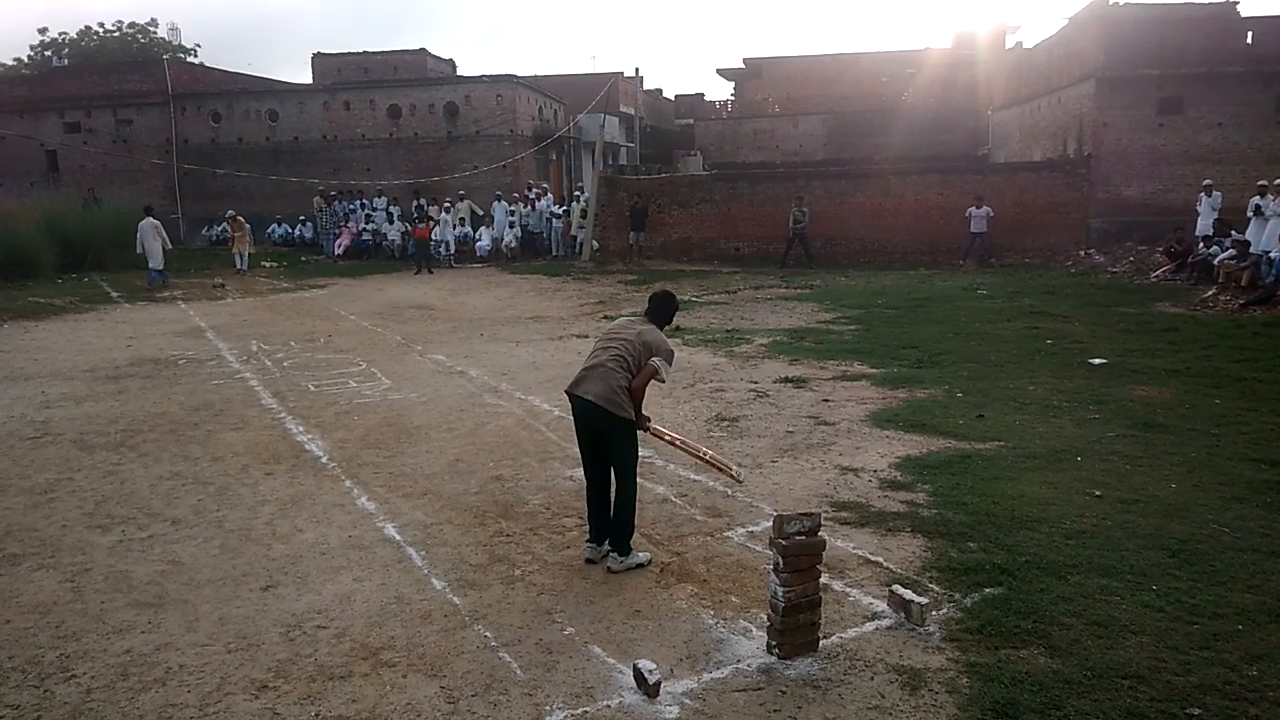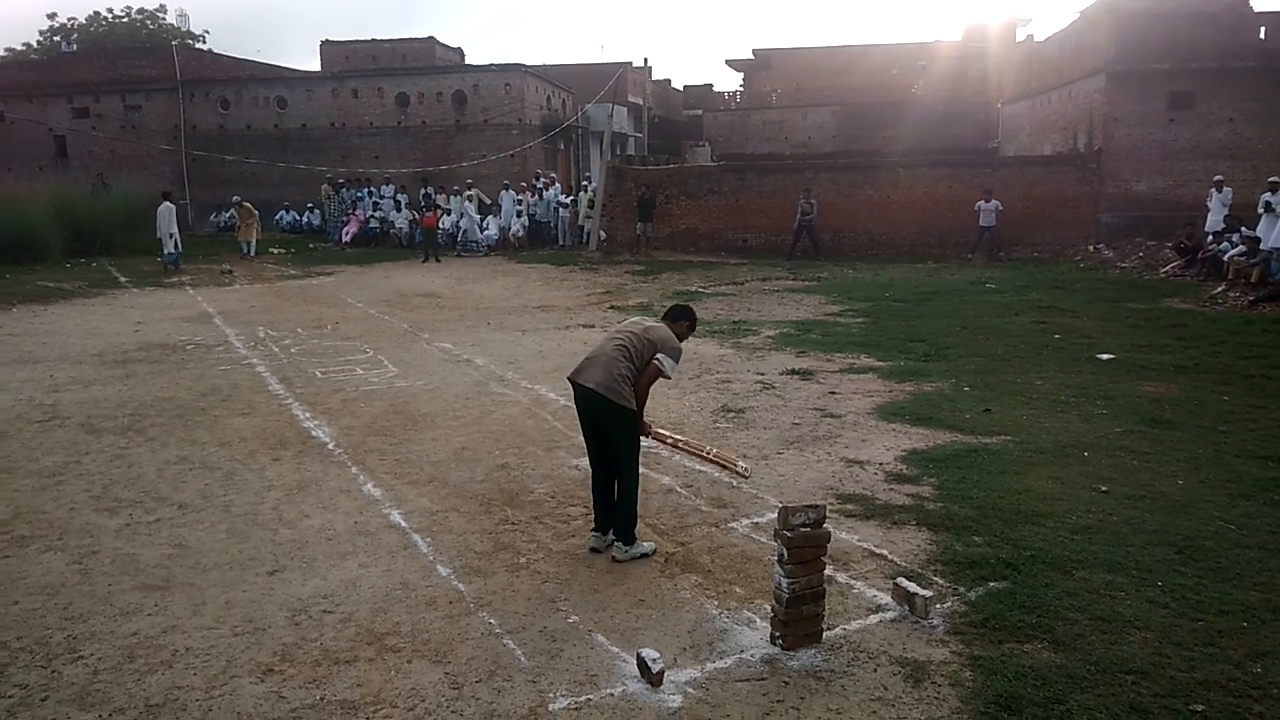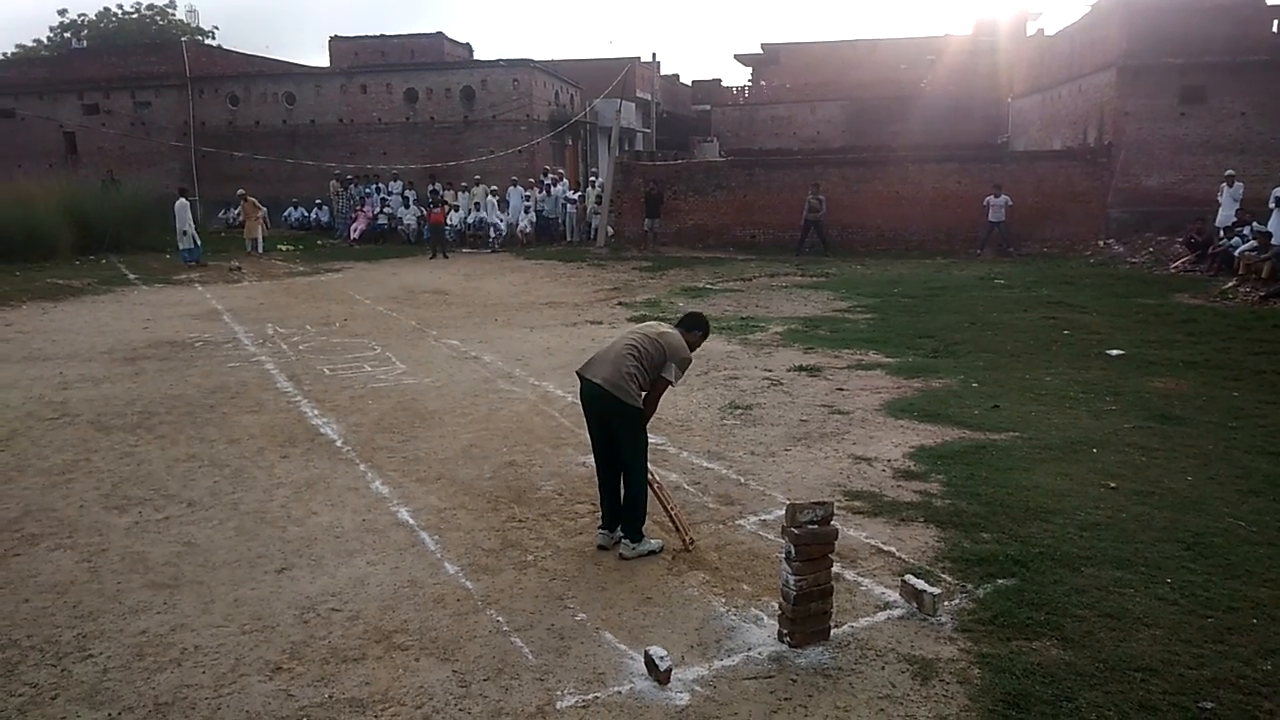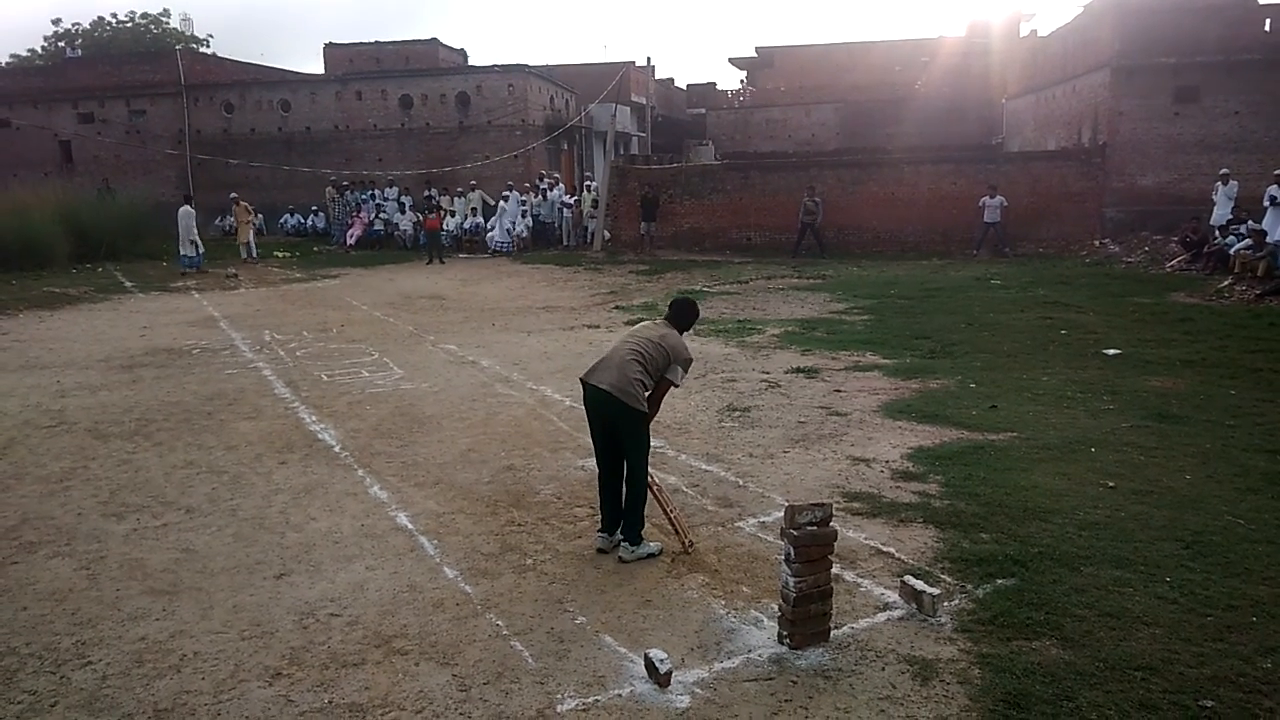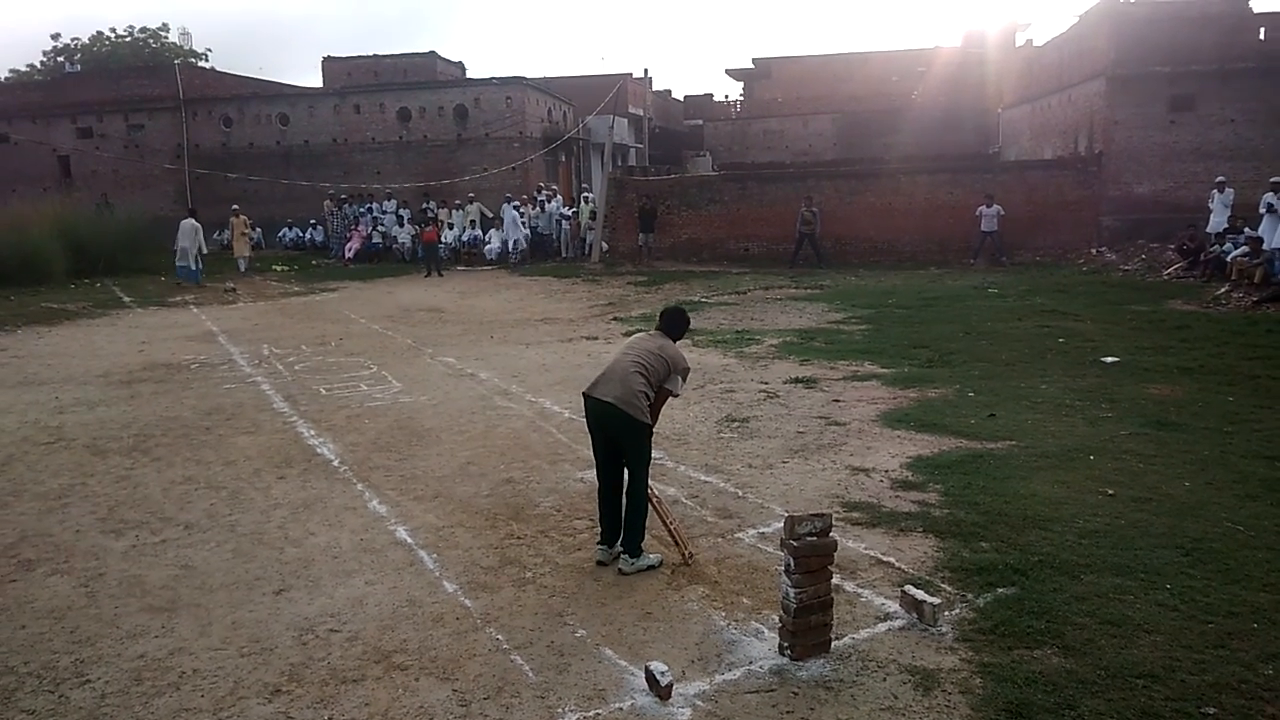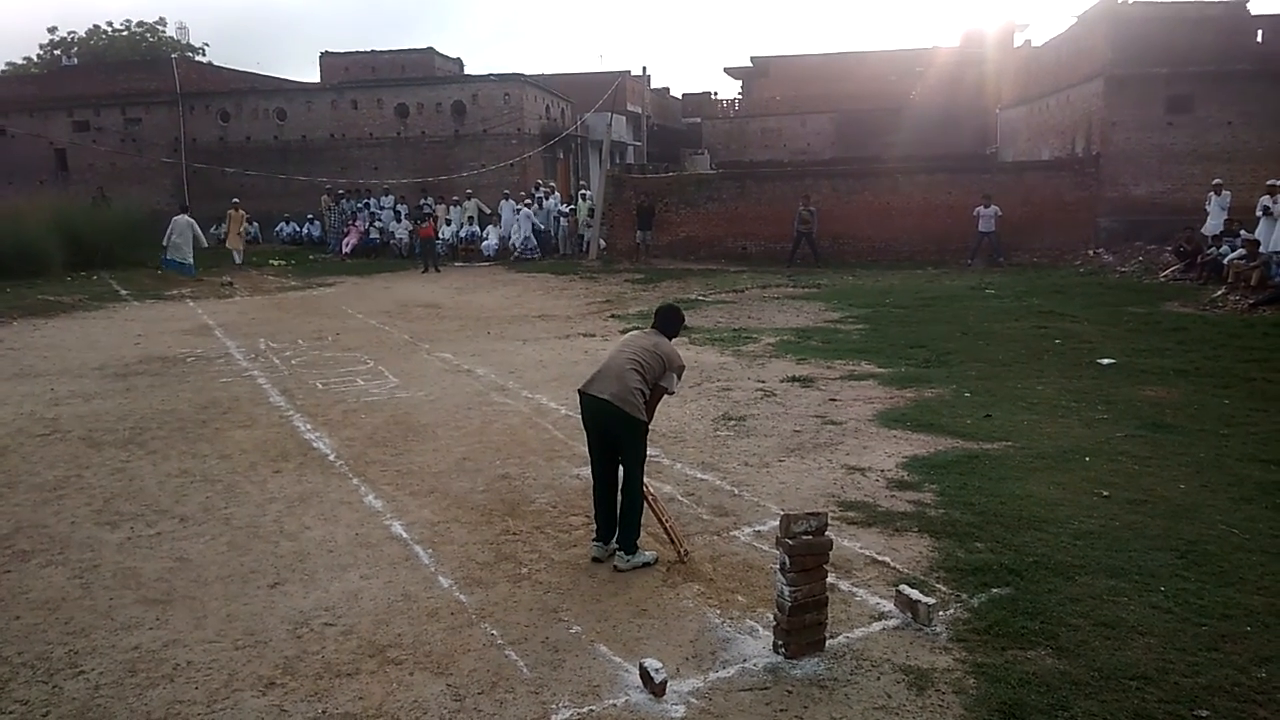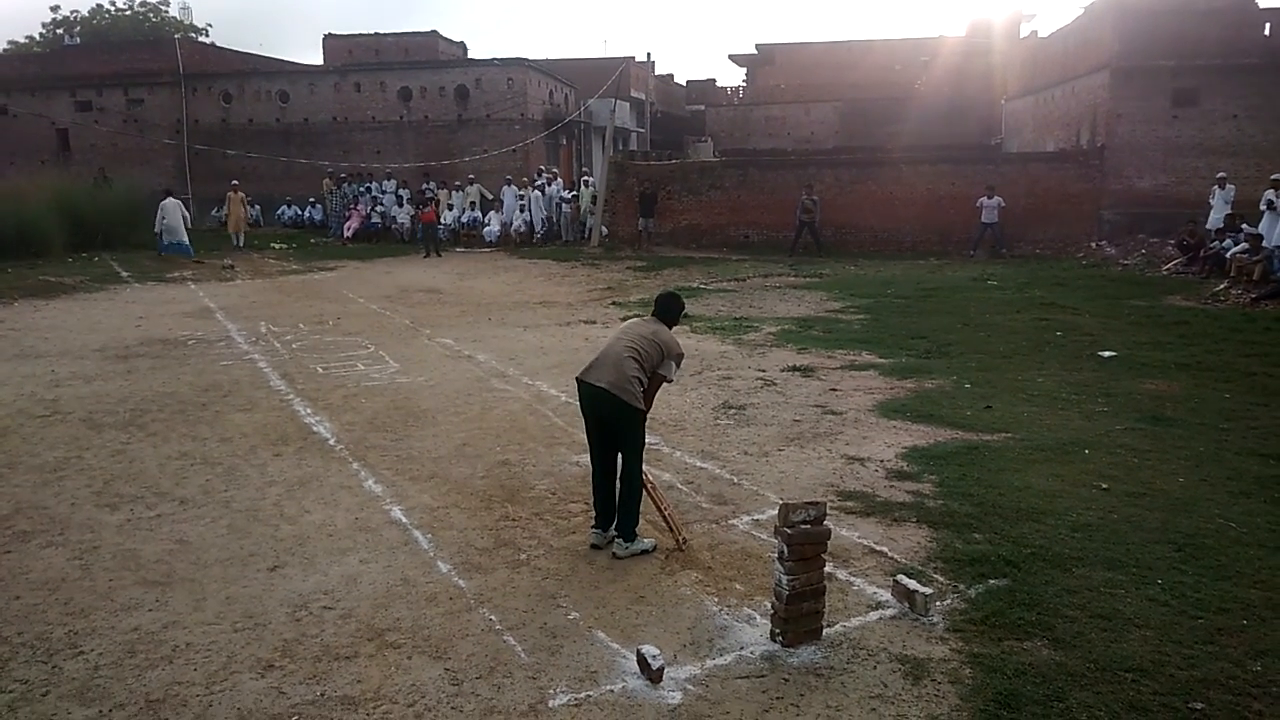
dt=0.3s
person 1, frame 1
left shoulder: (620, 324)
right shoulder: (662, 347)
right elbow: (636, 386)
right wrist: (637, 416)
left hip: (579, 396)
right hip: (611, 407)
left knee: (596, 478)
right knee: (625, 482)
left ankle: (596, 543)
right ankle: (620, 553)
person 1, frame 2
left shoulder: (637, 322)
right shoulder: (671, 345)
right elbow: (641, 385)
left wrist: (632, 417)
right wrist: (639, 421)
left hip: (582, 385)
right hip: (611, 395)
left knee: (601, 467)
right knee: (626, 473)
left ankle: (600, 532)
right ankle: (625, 543)
person 1, frame 3
left shoulder: (652, 327)
right shoulder: (682, 353)
right elbow: (652, 397)
left wrist: (633, 429)
right wrist: (637, 429)
left hip: (589, 381)
right hip: (618, 392)
left knee: (607, 465)
right knee: (635, 469)
left ankle: (608, 530)
right ankle: (632, 540)
person 1, frame 4
left shoulder: (643, 326)
right shoulder: (682, 353)
right elbow: (656, 398)
left wrist: (637, 423)
right wrist: (641, 426)
left hip: (593, 387)
right hip: (625, 399)
left knee: (608, 468)
right knee: (636, 473)
left ankle: (607, 533)
right ankle: (631, 543)
person 1, frame 5
left shoulder: (637, 339)
right shoulder: (679, 362)
right elbow: (655, 407)
left wrist: (639, 434)
right wrist: (642, 436)
left hip: (595, 400)
right hip: (628, 411)
left knee: (608, 479)
right knee: (638, 485)
left ankle: (606, 545)
right ankle: (631, 555)
person 1, frame 6
left shoulder: (631, 336)
right shoulder: (674, 359)
right elbow: (651, 404)
right wrist: (639, 432)
left hip: (590, 397)
right hip: (624, 407)
left knee: (602, 476)
right knee: (632, 482)
left ankle: (602, 543)
right ankle: (627, 553)
person 1, frame 7
left shoulder: (630, 324)
right shoulder: (673, 347)
right elbow: (649, 393)
left wrist: (634, 417)
right wrist: (637, 421)
left hip: (588, 384)
right hip: (622, 395)
left knee: (601, 464)
right knee: (631, 470)
left ankle: (601, 529)
right ankle: (625, 539)
